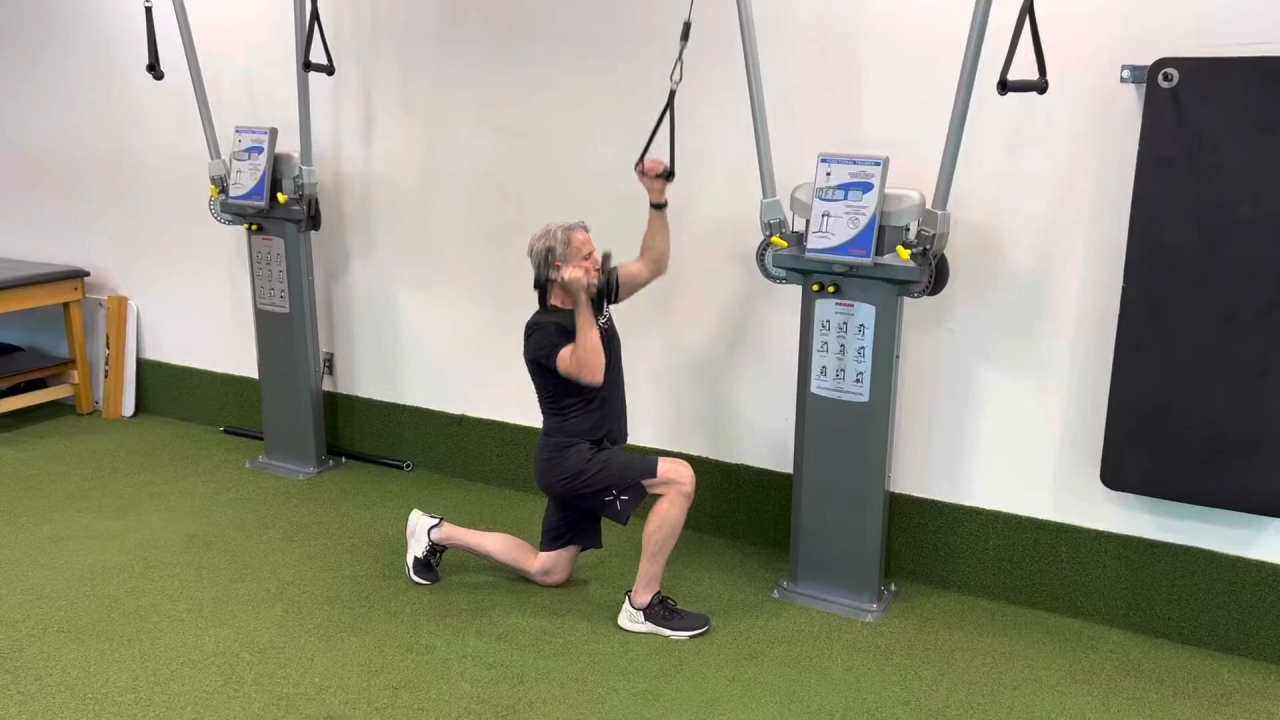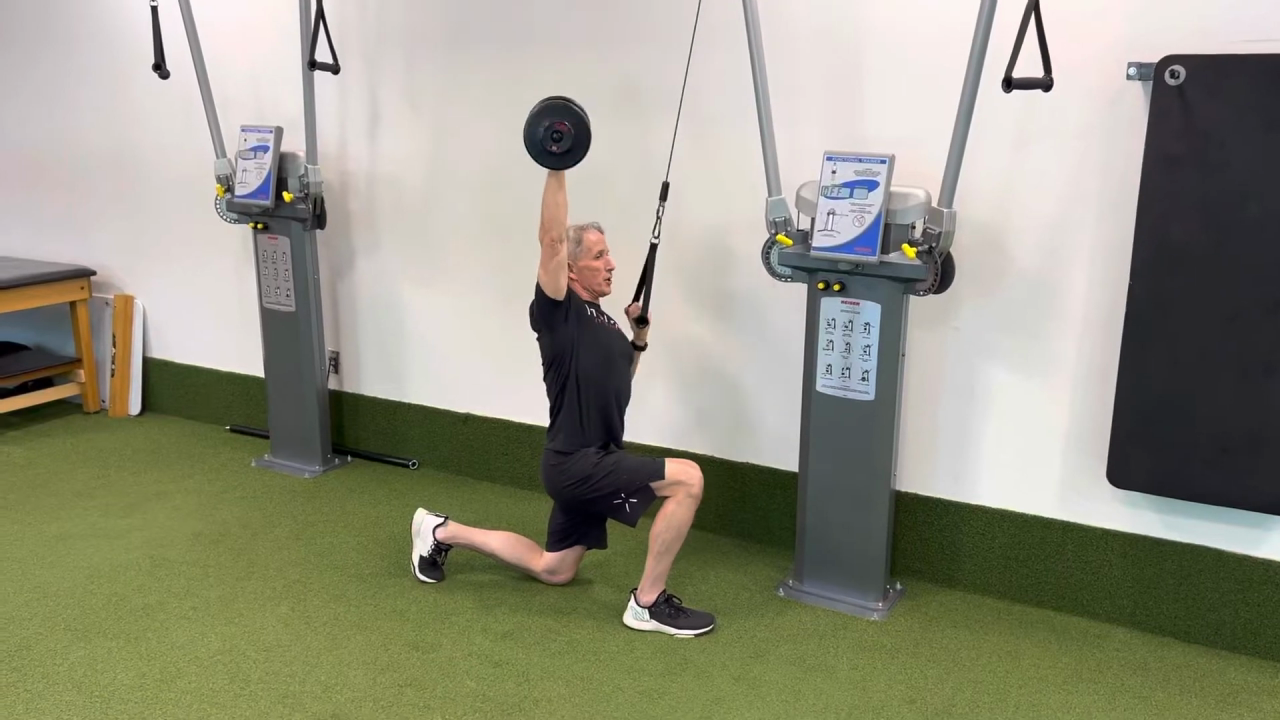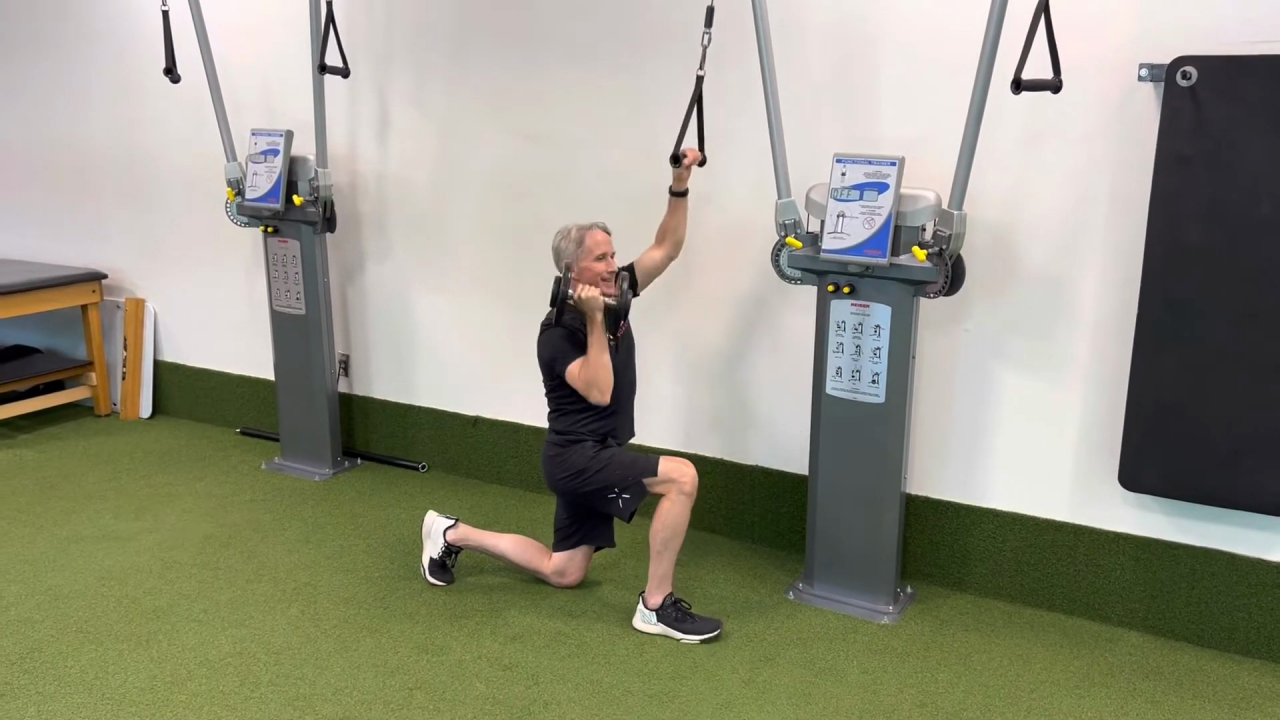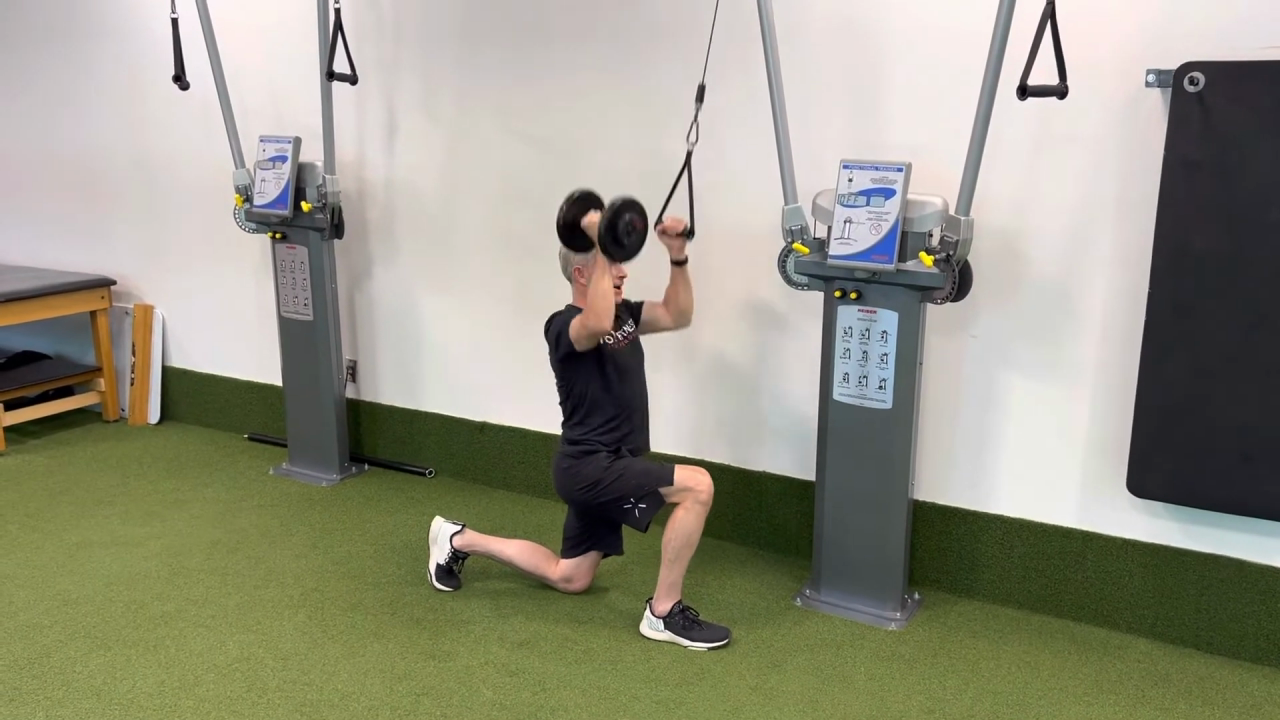
dt=1s
person 1, frame 1
left shoulder: (596, 296)
right shoulder: (543, 329)
left elbow: (654, 263)
right elbow: (592, 373)
left wrist: (657, 198)
right wrist: (582, 302)
left hip: (583, 460)
right hip: (571, 461)
left knee: (547, 571)
right knee: (679, 479)
left ankle: (436, 534)
right ankle: (643, 604)
person 1, frame 2
left shoulder: (599, 318)
right shoulder: (556, 310)
right elbow: (551, 239)
left wrist: (638, 339)
right wrist: (556, 168)
left hip: (590, 460)
right hip: (577, 463)
left knee: (553, 569)
right knee: (687, 479)
left ankle: (442, 532)
right ankle: (648, 602)
person 1, frame 3
left shoulder: (614, 293)
right shoulder: (558, 333)
left elbow: (667, 248)
right elbow: (601, 392)
left wrist: (679, 185)
right wrist: (596, 323)
left hip: (594, 456)
right hip: (577, 457)
left knee: (562, 572)
right knee: (681, 477)
left ankle: (452, 534)
right ankle: (657, 605)
person 1, frame 4
left shoulder: (622, 313)
right shoulder: (564, 326)
left elbow: (680, 314)
right elbow: (596, 326)
left wrist: (678, 253)
right wrist: (596, 244)
left hip: (605, 466)
right hip: (591, 466)
left knee: (569, 577)
right knee: (697, 486)
left ankle: (459, 541)
right ankle: (664, 612)
